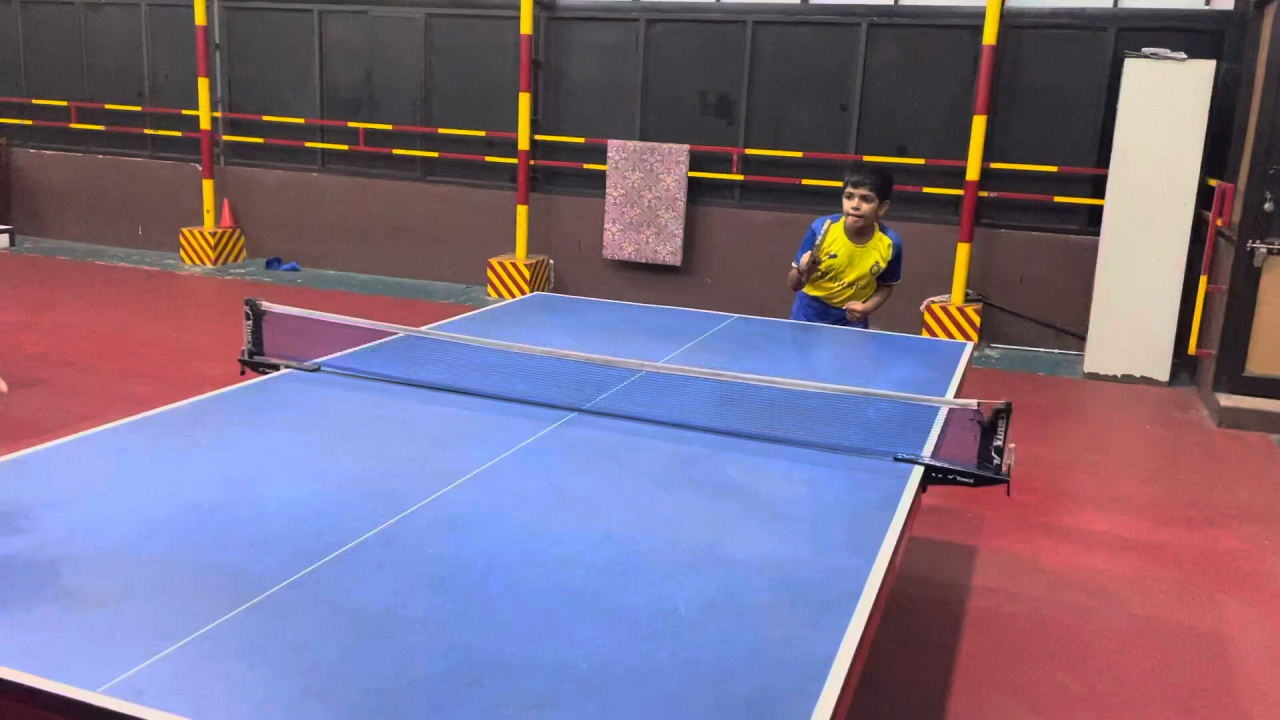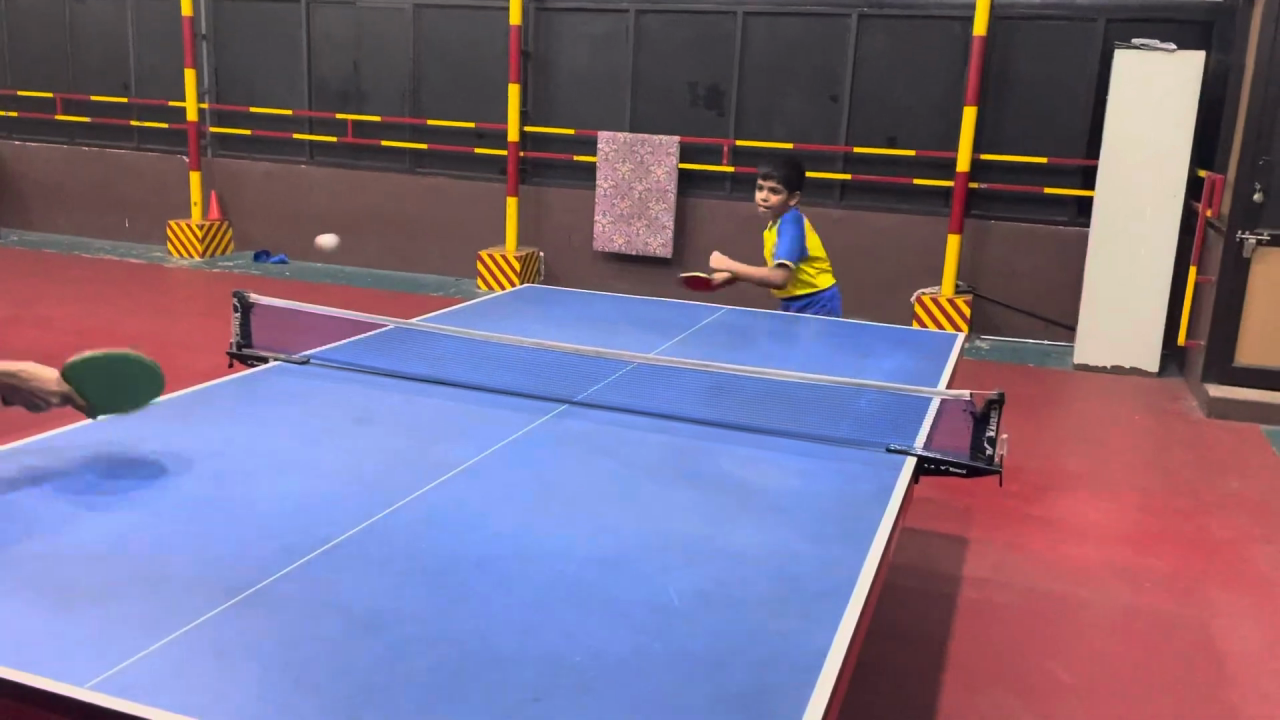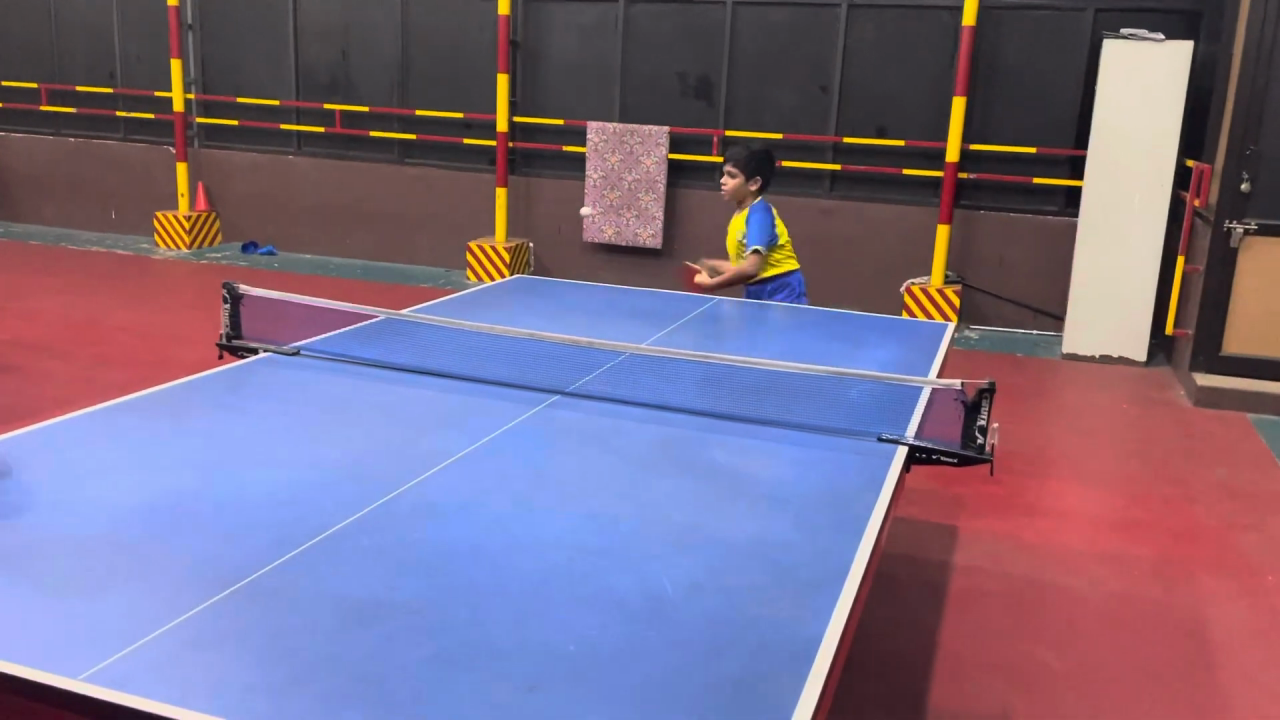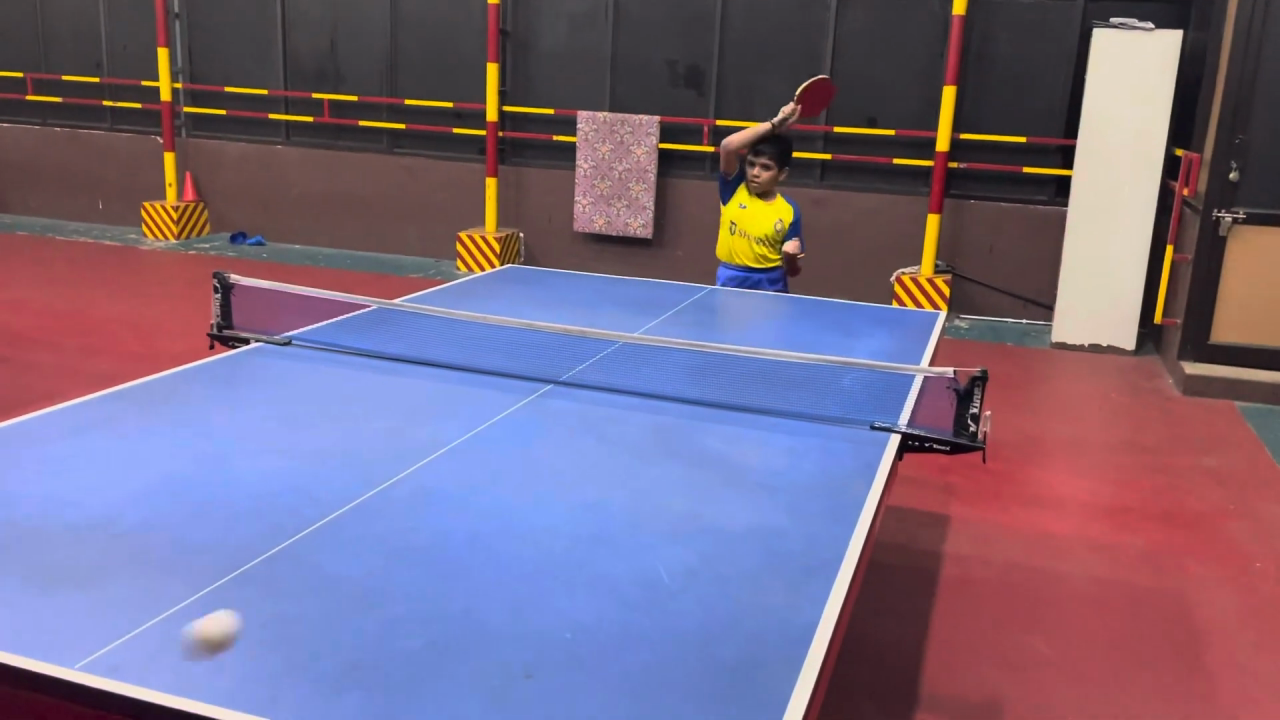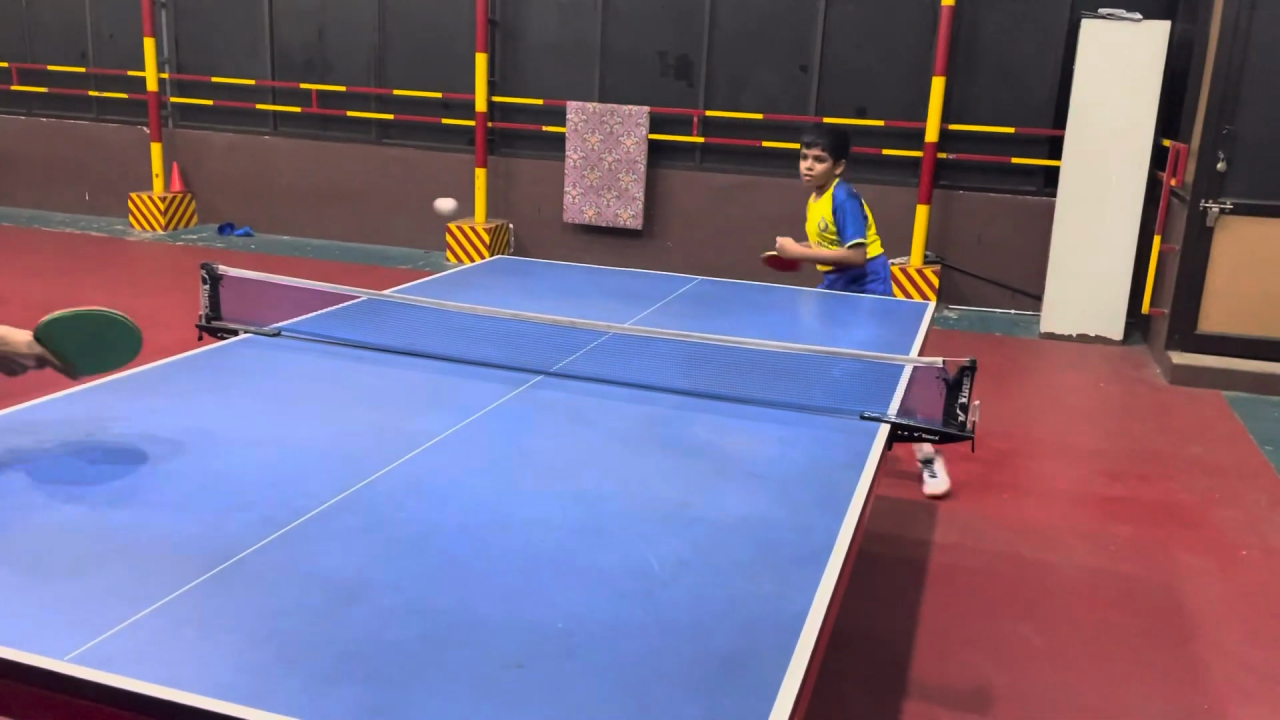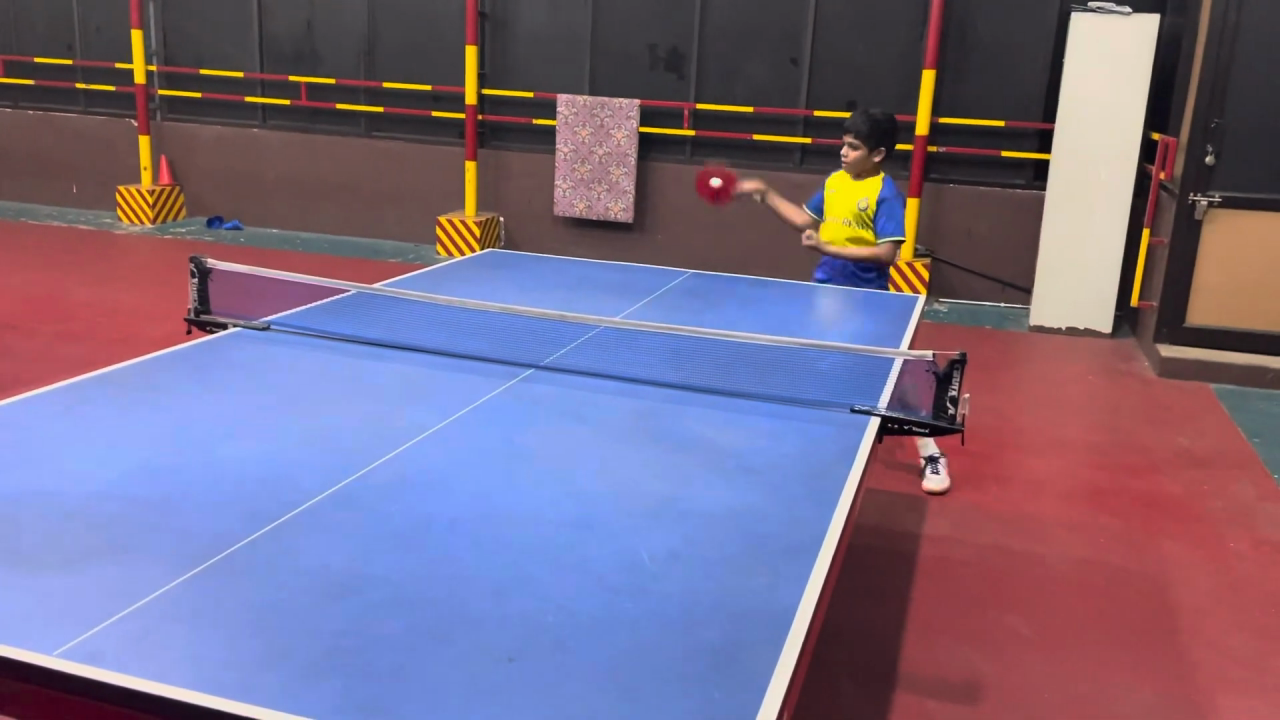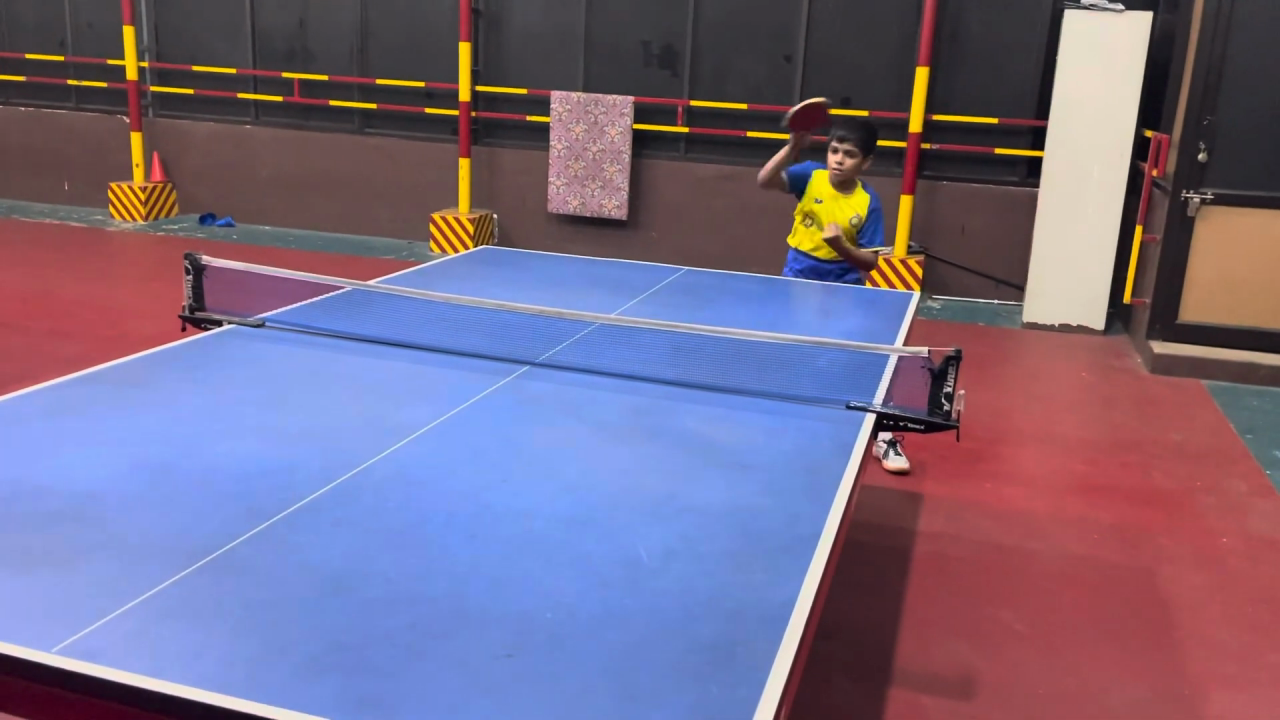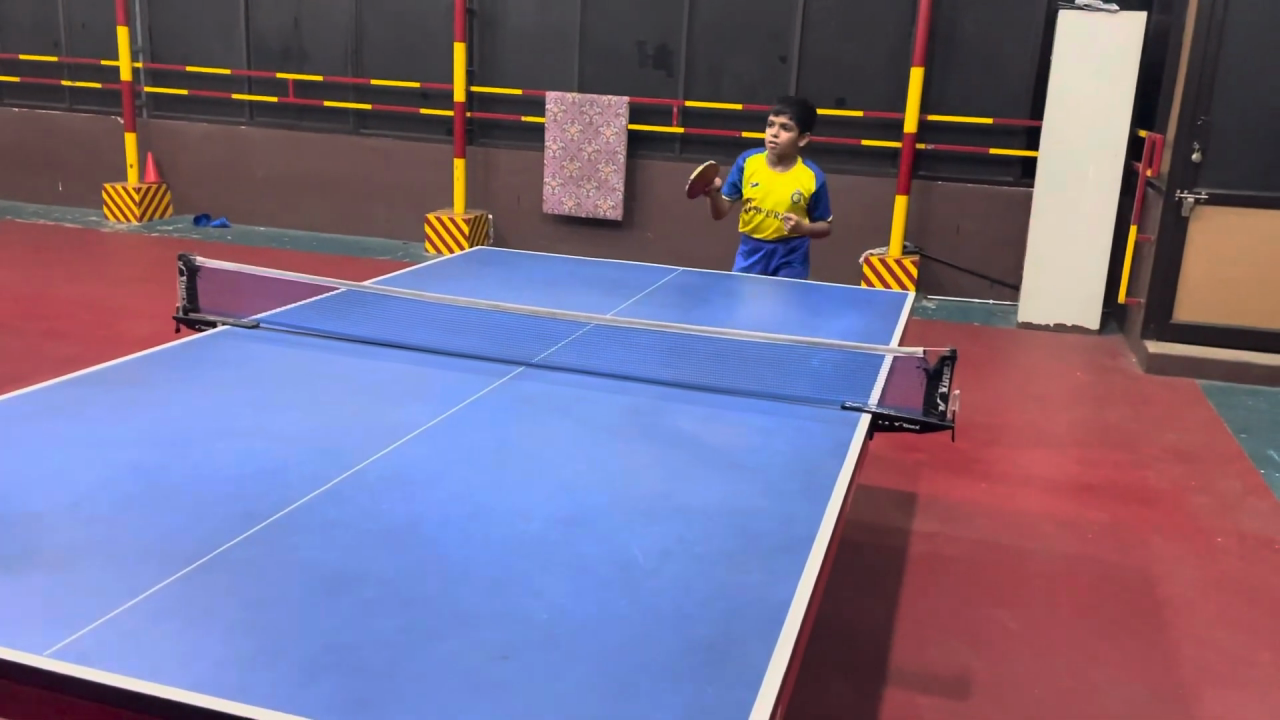
dt=0.5s
person 1, frame 1
left shoulder: (890, 243)
right shoulder: (821, 230)
left elbow: (886, 287)
right elbow: (793, 284)
left wrist: (867, 308)
right wrist: (804, 272)
left hip: (851, 320)
right hip: (809, 315)
person 1, frame 2
left shoulder: (791, 221)
right shoulder: (773, 225)
left elbow: (779, 279)
left wrist: (728, 265)
right wrist: (732, 275)
left hip: (816, 310)
right hip: (794, 309)
person 1, frame 3
left shoulder: (759, 213)
right shoulder: (744, 214)
left elbow: (751, 268)
left wrist: (711, 285)
right wrist: (712, 265)
left hip: (781, 300)
right hip: (761, 300)
person 1, frame 4
left shoulder: (789, 212)
right shoulder: (734, 188)
left elbow: (792, 270)
right elbow: (727, 146)
left wrist: (790, 257)
right wrist: (775, 123)
left hip: (769, 290)
right hip: (729, 286)
person 1, frame 5
left shoulder: (843, 197)
right shoulder: (820, 198)
left elbow: (857, 255)
left wrist: (800, 252)
right wrist: (799, 253)
left hip: (864, 292)
right hip: (841, 292)
person 1, frame 6
left shoulder: (886, 193)
right shoulder: (834, 181)
left elbow: (887, 253)
right elbow: (805, 221)
left wrist: (833, 248)
right wrist: (764, 193)
left hip: (864, 291)
right hip: (827, 288)
person 1, frame 7
left shoulder: (868, 203)
right shoulder: (809, 176)
left elbow: (870, 262)
right elbow: (765, 180)
left wrist: (846, 246)
right wrist: (793, 148)
left hip: (842, 286)
right hip: (798, 277)
left ankle: (885, 437)
person 1, frame 8
left shoulder: (813, 178)
right shoulder: (747, 162)
left elbow: (825, 226)
right elbow: (720, 213)
left wrist: (803, 228)
right wrist: (714, 192)
left hip: (790, 259)
right hip: (751, 254)
